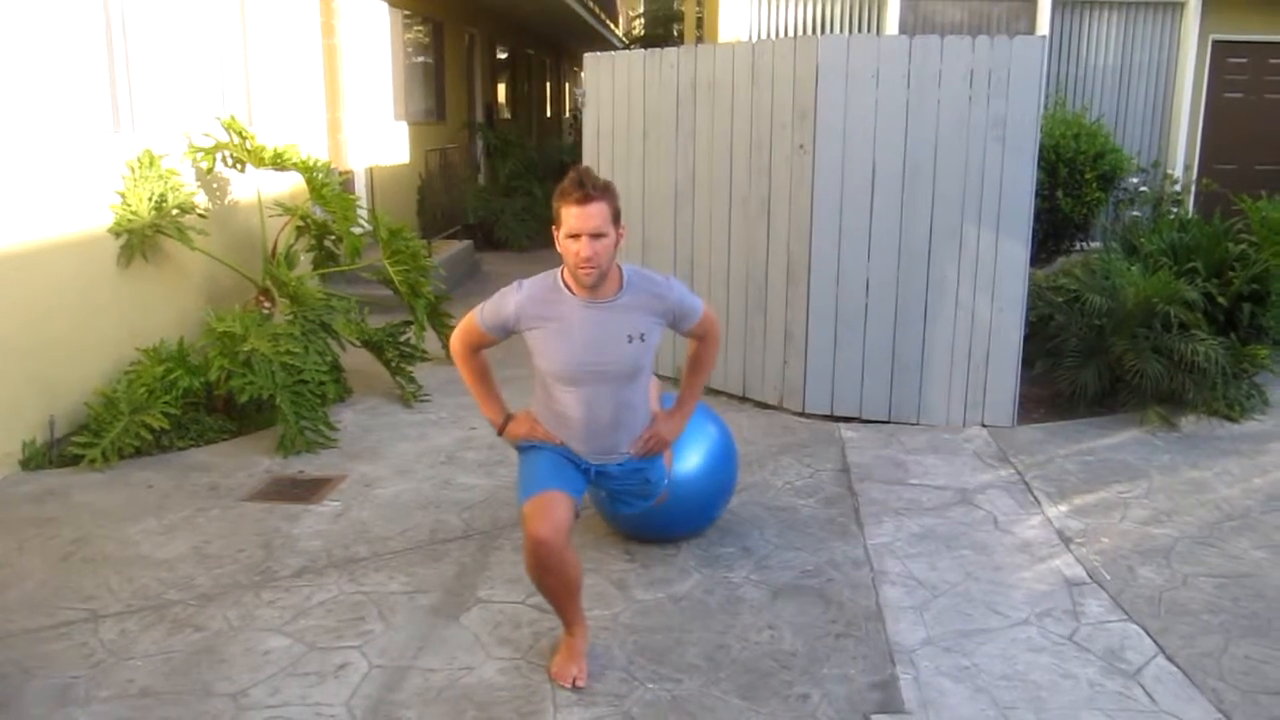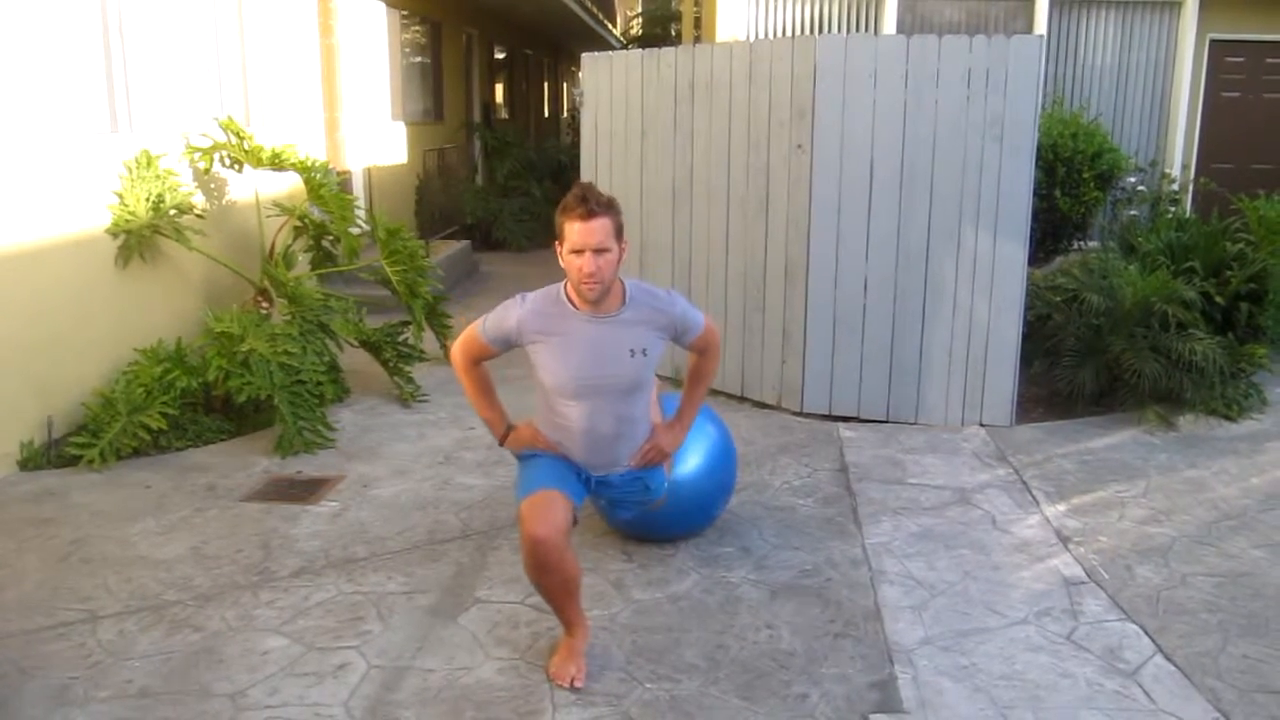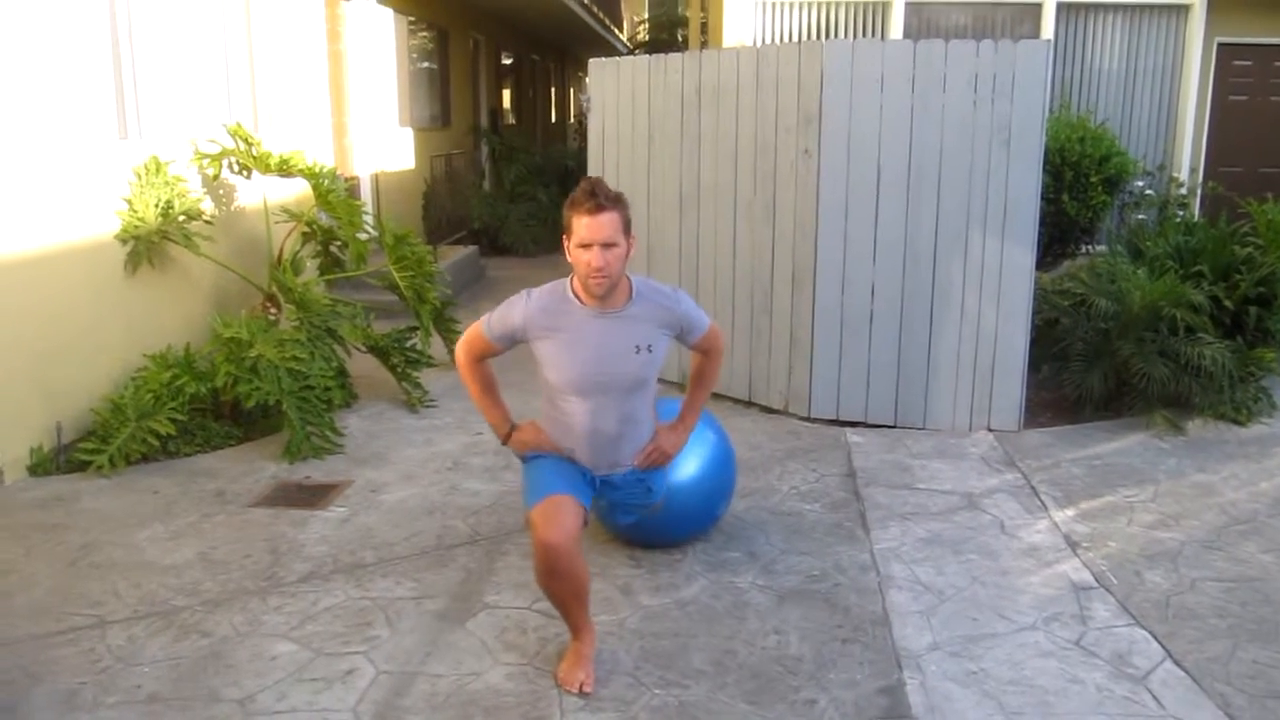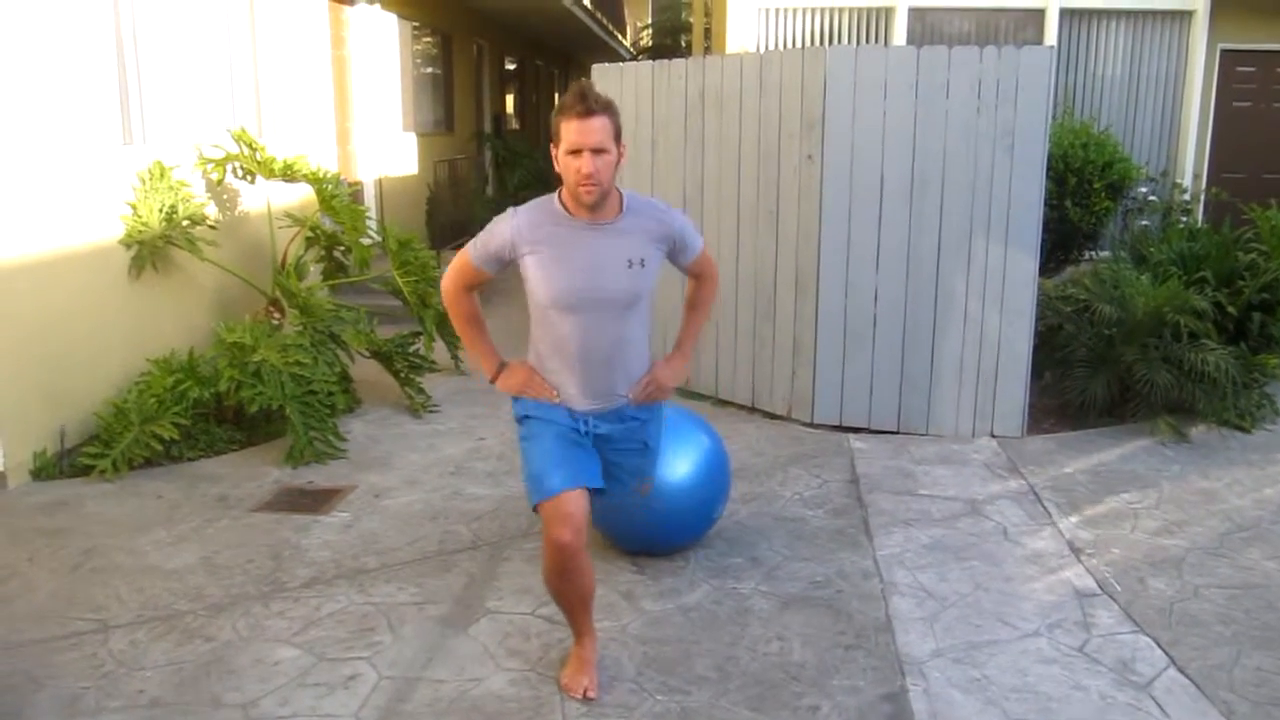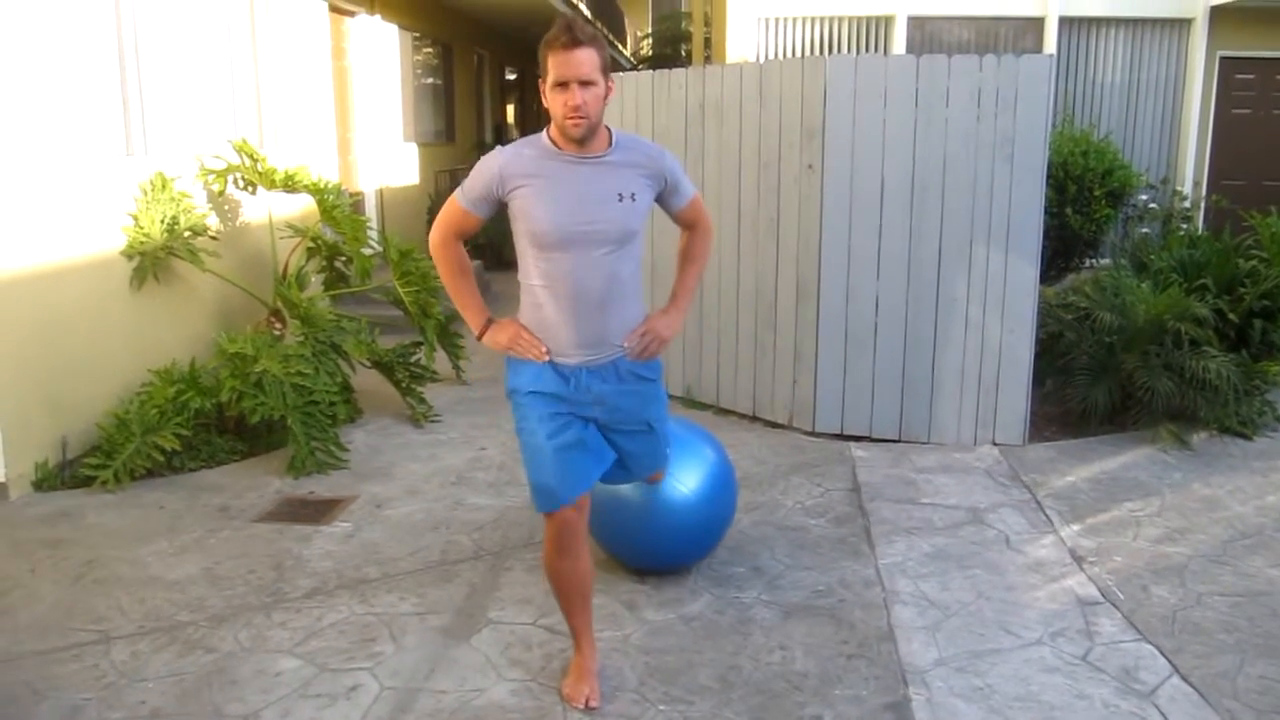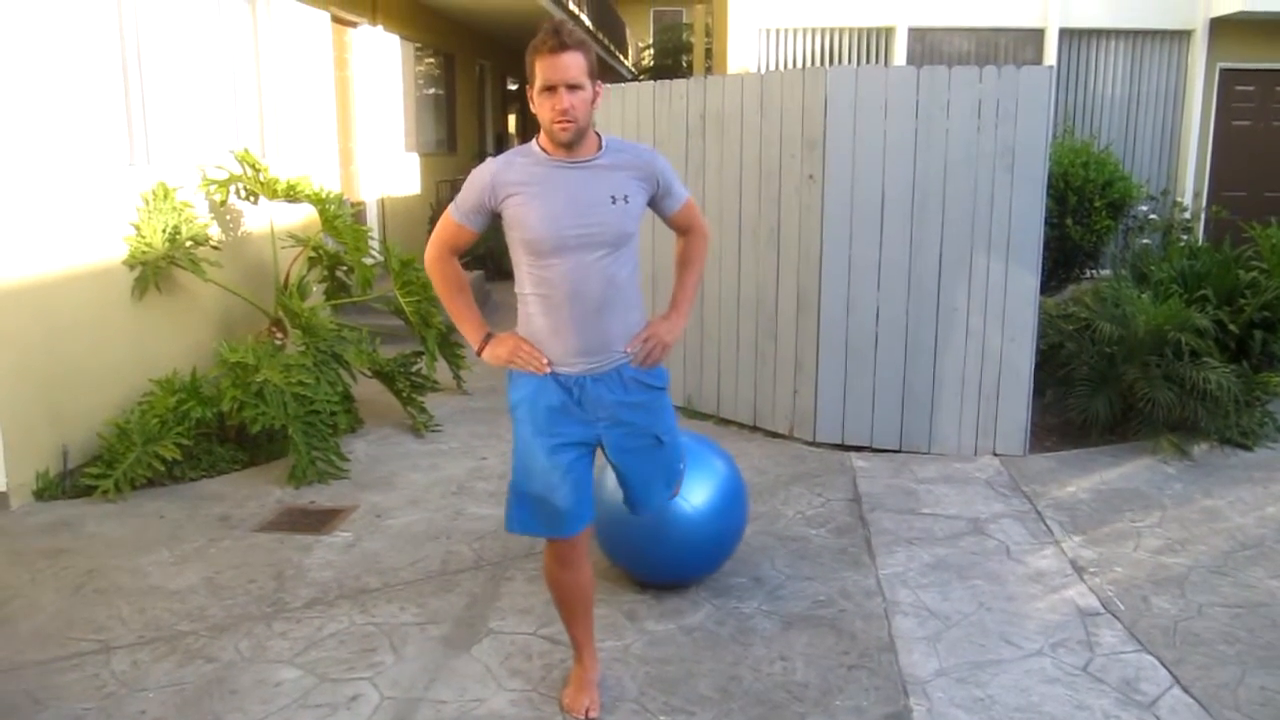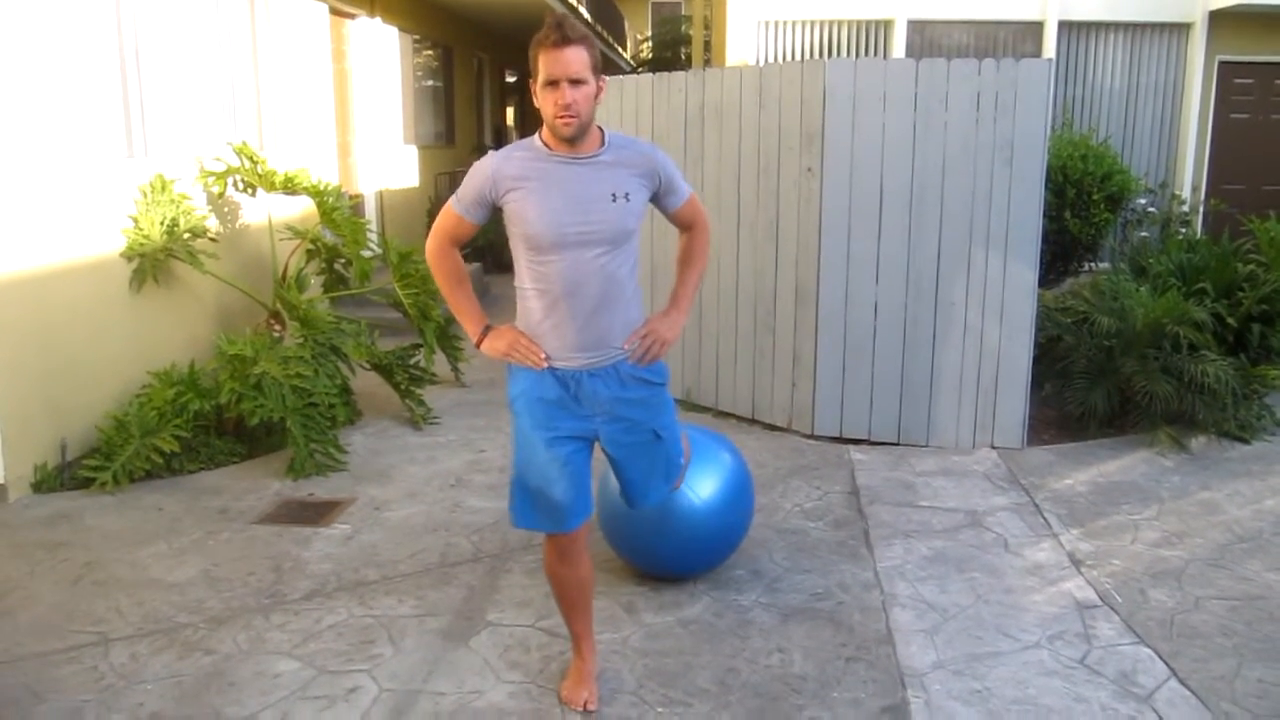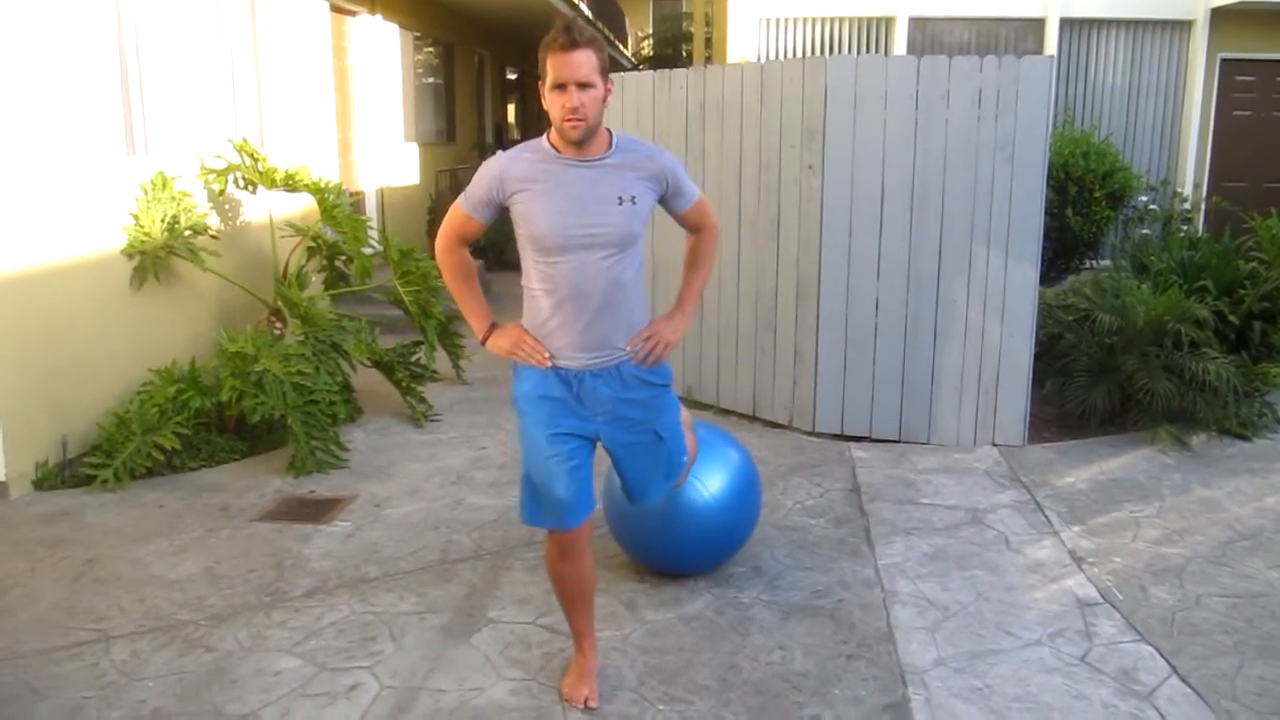
dt=0.4s
person 1, frame 1
left shoulder: (660, 295)
right shoulder: (524, 301)
left elbow: (709, 335)
right elbow: (463, 344)
left wrist: (679, 415)
right wrist: (502, 419)
left hip: (632, 448)
right hip: (555, 446)
left knee: (650, 500)
right knee: (544, 536)
right ankle: (574, 632)
person 1, frame 2
left shoulder: (662, 309)
right shoulder: (527, 315)
left elbow: (709, 346)
right elbow: (463, 355)
left wrist: (679, 426)
right wrist: (504, 430)
left hip: (632, 459)
right hip: (555, 455)
left knee: (652, 505)
right knee: (541, 535)
right ankle: (574, 631)
person 1, frame 3
left shoulder: (668, 307)
right shoulder: (532, 310)
left elbow: (712, 349)
right elbow: (468, 354)
left wrist: (682, 427)
right wrist: (507, 431)
left hip: (635, 460)
right hip: (559, 457)
left knee: (641, 516)
right knee: (553, 542)
right ankle: (582, 638)
person 1, frame 4
left shoulder: (661, 223)
right shoulder: (520, 228)
left elbow: (706, 277)
right elbow: (455, 286)
left wrist: (679, 360)
right wrist: (497, 370)
left hip: (631, 405)
right hip: (551, 409)
right knee: (566, 535)
left ankle: (605, 477)
right ankle: (583, 642)
person 1, frame 5
left shoulder: (649, 161)
right shoulder: (507, 166)
left elbow: (699, 227)
right elbow: (444, 238)
left wrist: (676, 311)
right wrist: (484, 325)
left hip: (628, 366)
right hip: (544, 373)
left knee: (649, 473)
right knee: (566, 516)
left ankle: (617, 451)
right ankle: (584, 652)
person 1, frame 6
left shoulder: (640, 165)
right shoulder: (499, 177)
left elbow: (693, 230)
right elbow: (439, 254)
left wrist: (677, 315)
right wrist: (483, 339)
left hip: (631, 374)
right hip: (546, 385)
left knee: (662, 494)
right knee: (565, 535)
left ankle: (657, 432)
right ankle: (585, 662)
person 1, frame 7
left shoulder: (643, 162)
right shoulder: (500, 171)
left elbow: (697, 228)
right elbow: (440, 246)
left wrist: (677, 313)
right wrist: (481, 332)
left hip: (630, 369)
right hip: (544, 381)
left knee: (663, 485)
right knee: (564, 530)
left ankle: (667, 429)
right ankle: (584, 655)
person 1, frame 8
left shoulder: (651, 165)
right shoulder: (507, 171)
left elbow: (705, 230)
right elbow: (450, 243)
left wrist: (681, 315)
right wrist: (487, 329)
left hip: (633, 367)
right hip: (548, 379)
left knee: (666, 481)
right knee: (566, 529)
left ankle: (675, 418)
right ankle: (584, 652)
